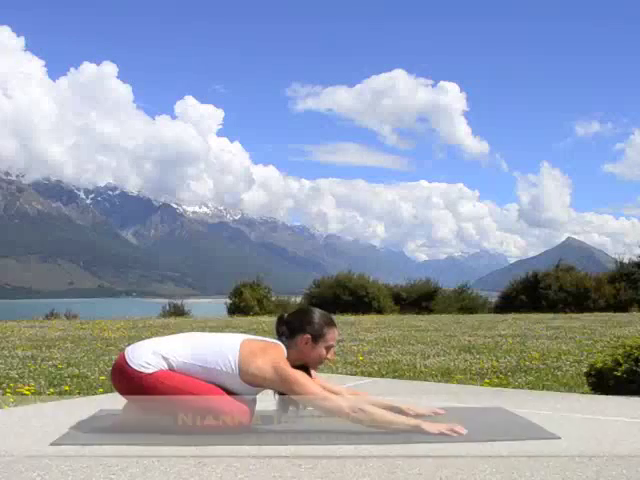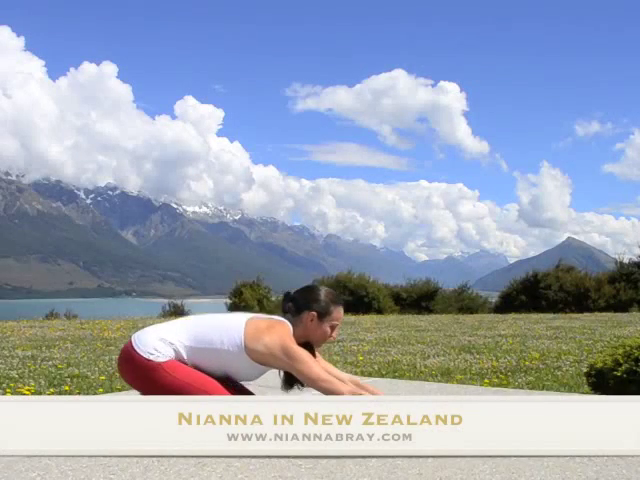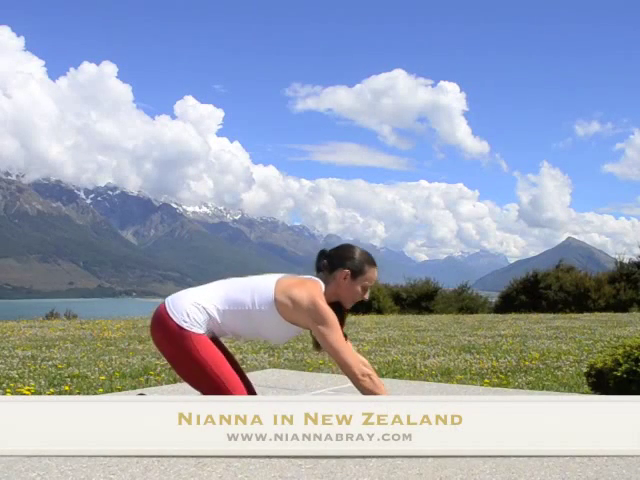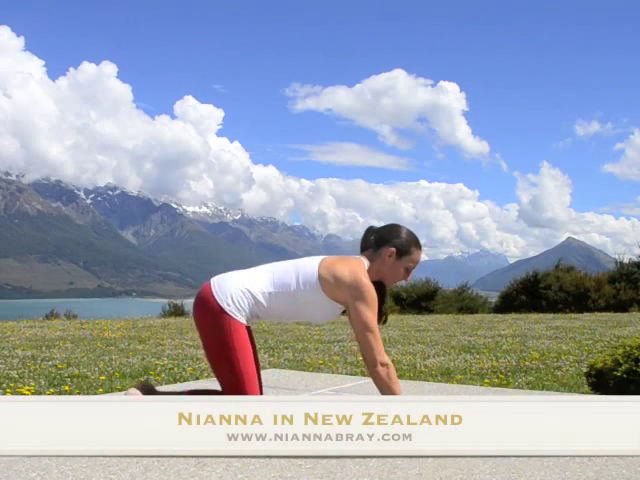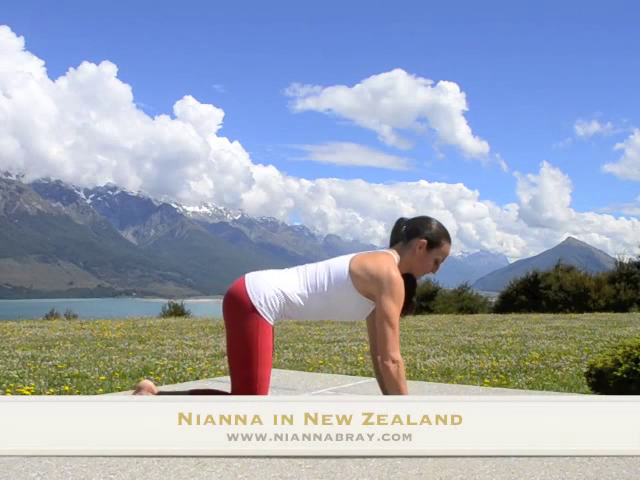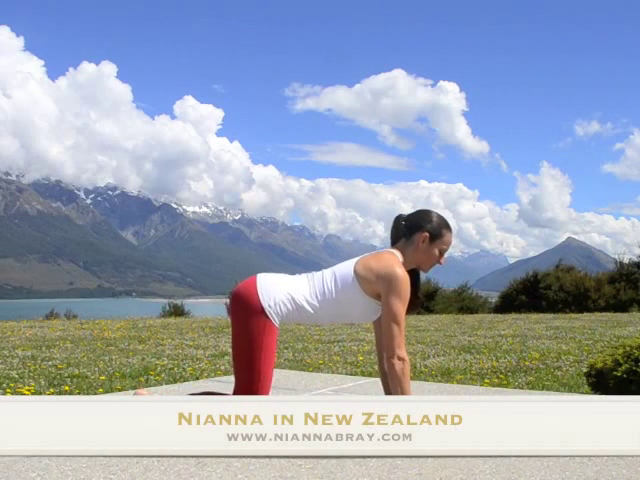
dt=0.5s
person 1, frame 1
left shoulder: (280, 354)
right shoulder: (276, 366)
left elbow: (347, 395)
right elbow: (350, 410)
left wrist: (407, 409)
right wrist: (418, 426)
left hip: (151, 361)
right hip: (137, 368)
left knee: (241, 407)
right knee: (234, 417)
person 1, frame 2
left shoulder: (284, 331)
right shoulder: (282, 344)
left elbow: (346, 379)
right elbow: (349, 395)
left hip: (158, 351)
right hip: (147, 355)
person 1, frame 3
left shoulder: (312, 293)
right shoulder: (314, 302)
left elbow: (357, 360)
right elbow: (360, 374)
left hip: (188, 319)
right hip: (179, 321)
person 1, frame 4
left shoulder: (350, 274)
right shoulder: (358, 280)
left elbow: (372, 358)
right elbow: (379, 363)
left hip: (222, 301)
right hip: (225, 302)
left ankle: (150, 395)
person 1, frame 5
left shoulder: (377, 271)
right shoulder: (389, 274)
left elbow: (379, 354)
right elbow: (391, 358)
left hip: (252, 297)
right hip: (253, 300)
left ankle: (154, 394)
person 1, frame 6
left shoulder: (382, 269)
right shoulder: (395, 273)
left elbow: (385, 354)
right elbow: (396, 357)
left hip: (258, 296)
right hip: (261, 301)
left knee: (249, 400)
